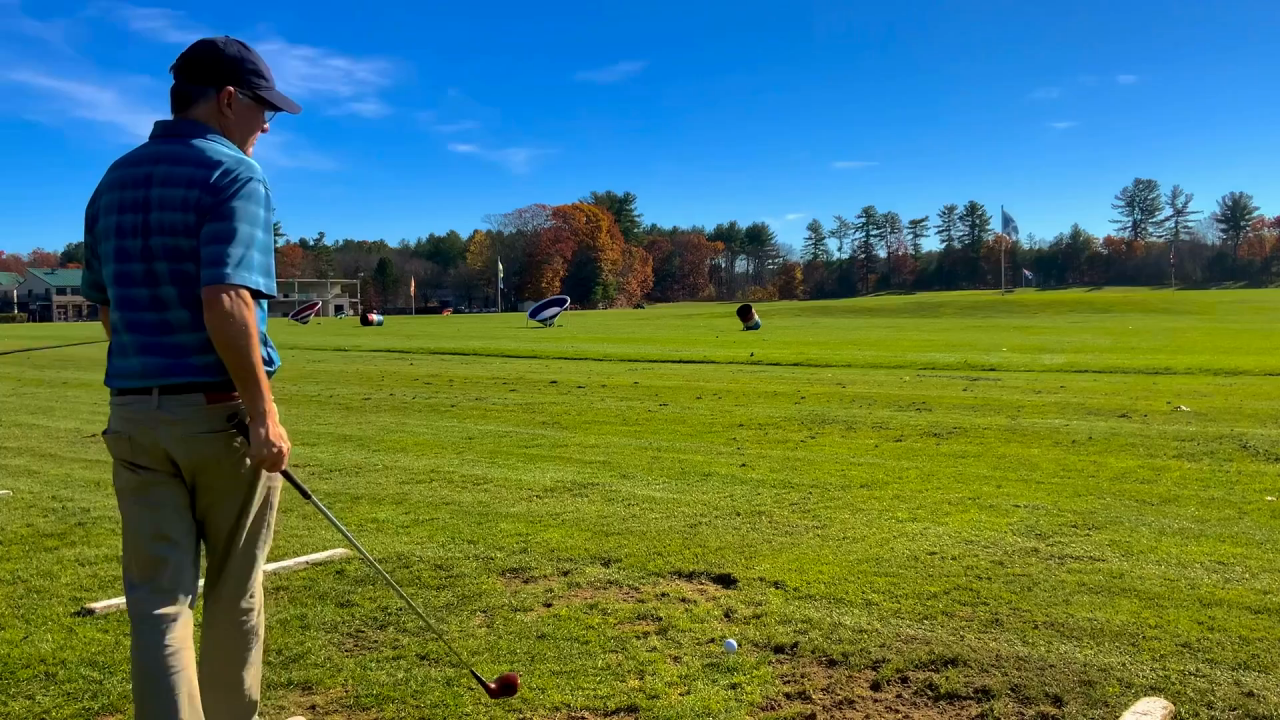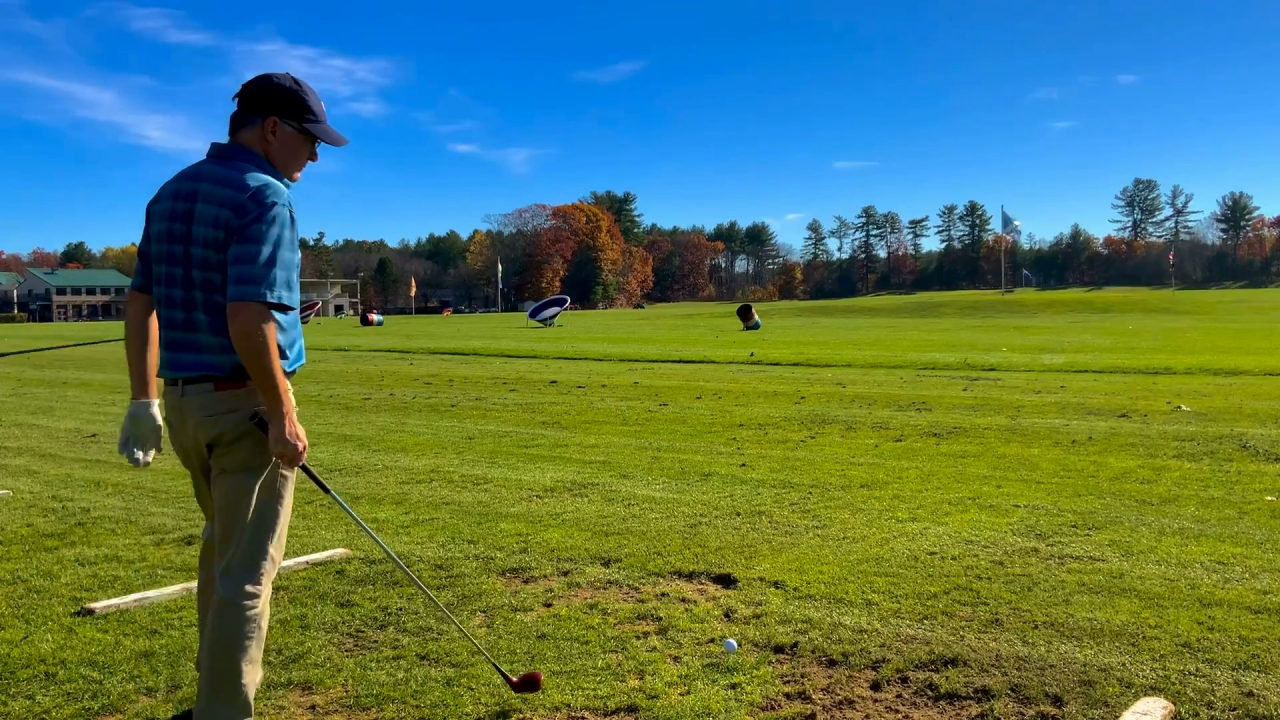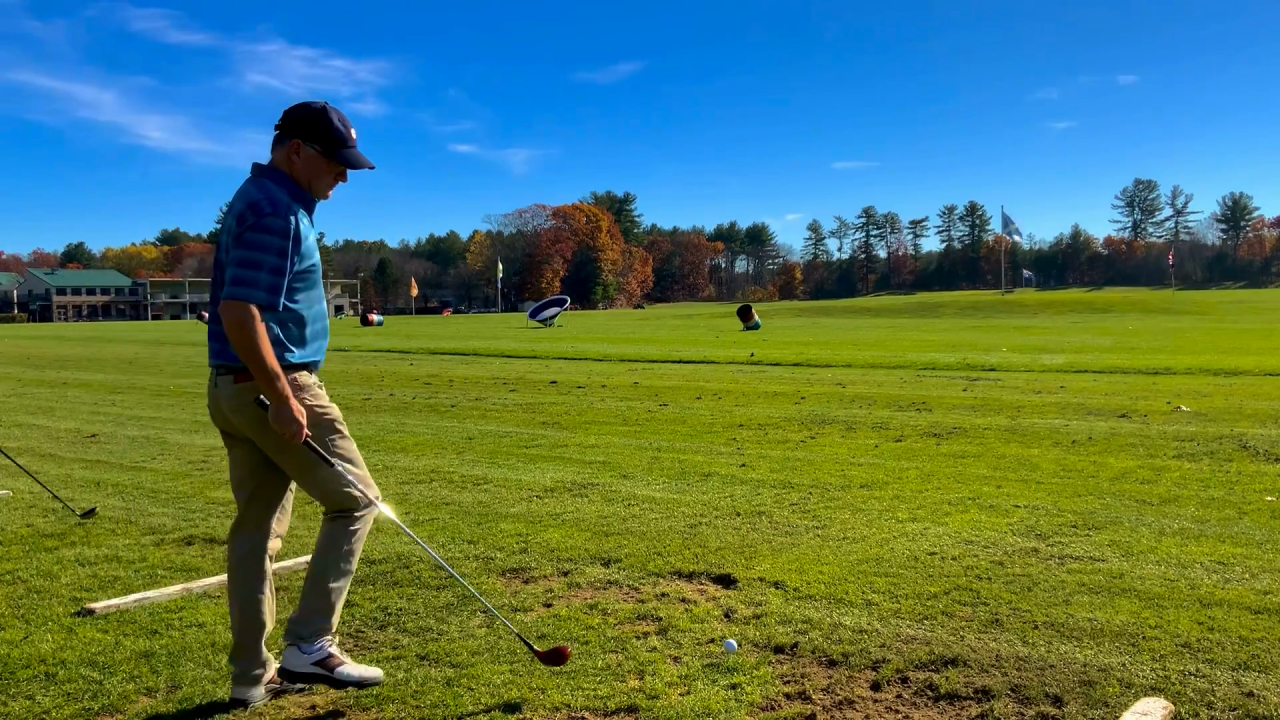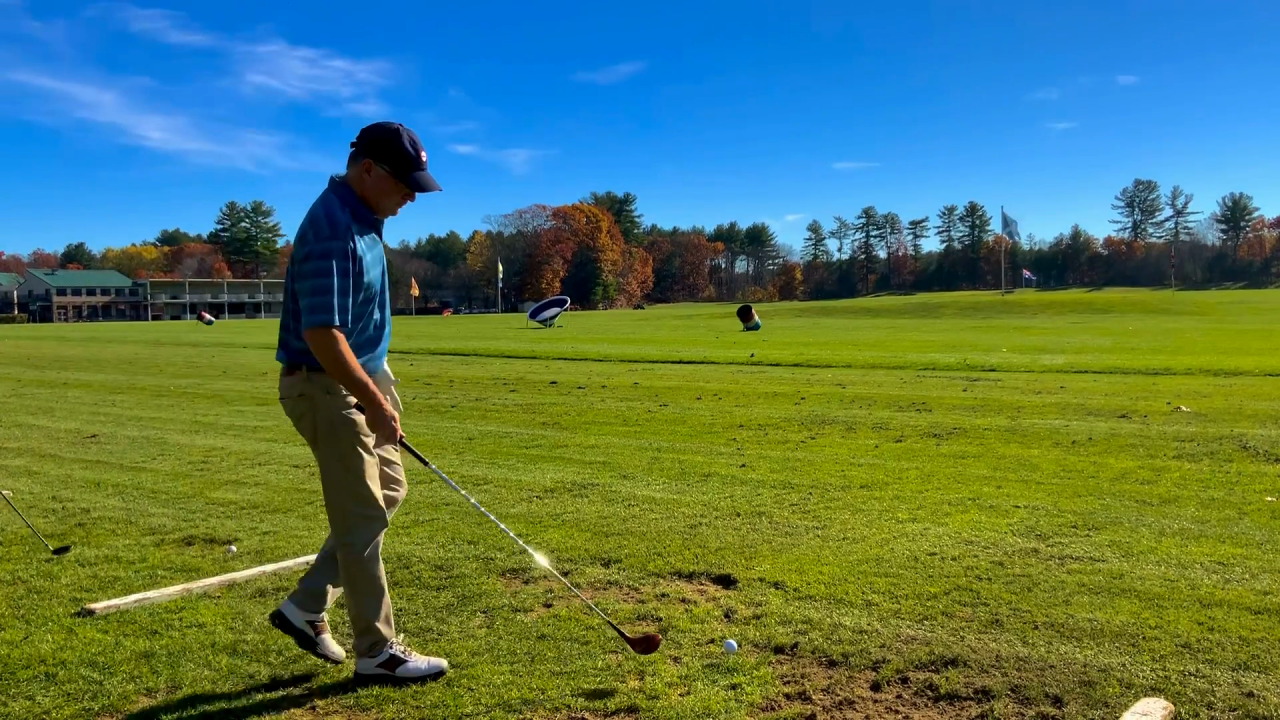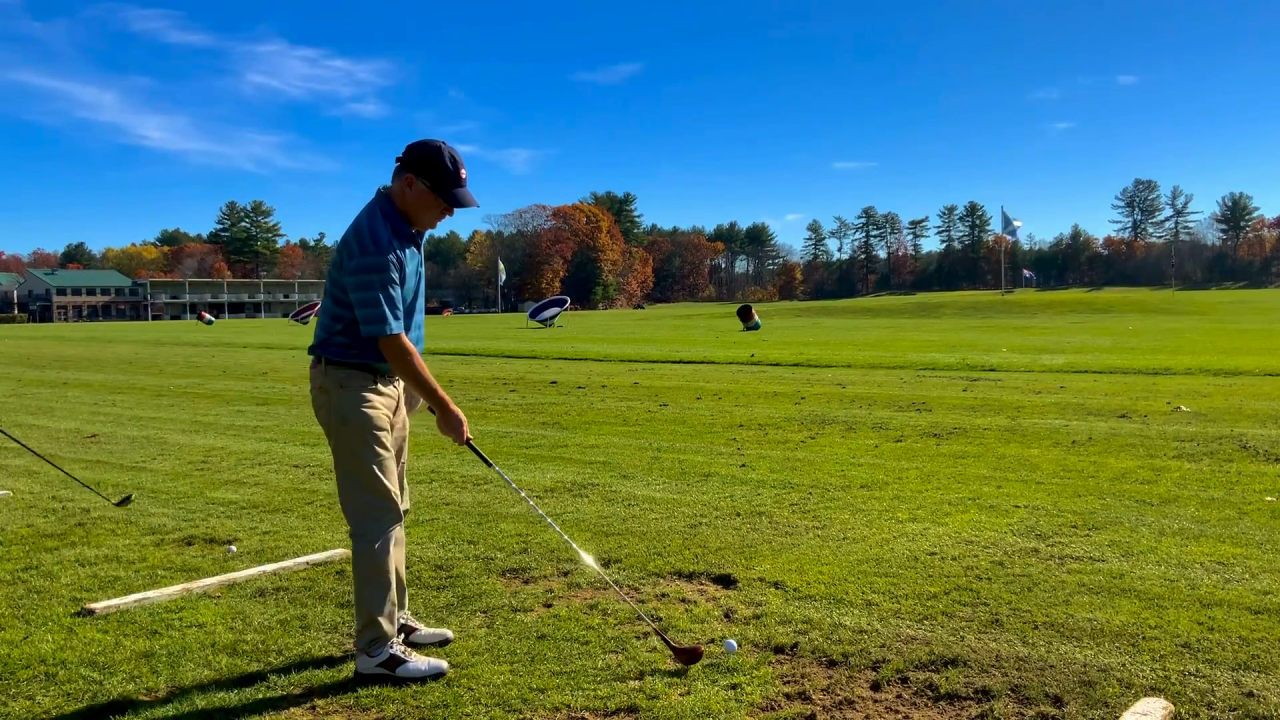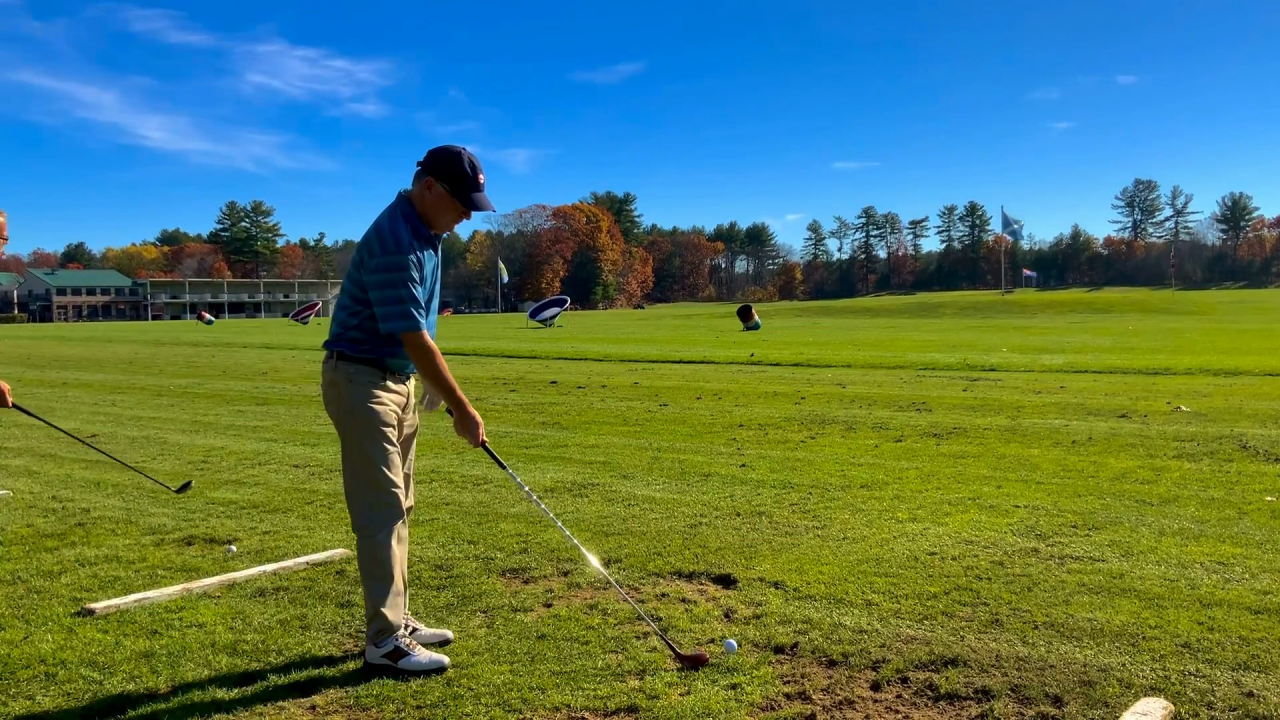
dt=0.5s
person 1, frame 1
left shoulder: (113, 182)
right shoulder: (234, 175)
left elbow: (107, 309)
right elbow: (226, 305)
right wrist: (265, 416)
left hip: (135, 417)
right hip: (224, 412)
left knee: (159, 607)
right knee: (235, 592)
person 1, frame 2
left shoulder: (173, 192)
right shoulder: (264, 197)
left elbow: (140, 304)
right elbow: (248, 319)
left wrist: (143, 400)
right wrist: (285, 417)
left hip: (184, 401)
right hip: (245, 402)
left knee: (222, 545)
right knee: (244, 571)
person 1, frame 3
left shoulder: (266, 201)
right shoulder: (274, 212)
right elbow: (237, 313)
left wrist: (297, 374)
right wrist: (286, 396)
left hip: (237, 390)
right hip: (272, 390)
left knee: (256, 528)
right knee: (352, 502)
left ankle: (252, 672)
right ankle: (309, 644)
person 1, frame 4
left shoulder: (359, 217)
right shoulder: (334, 230)
right elbow: (321, 335)
left wrist: (376, 373)
right wrist: (375, 402)
left hip: (345, 384)
right hip: (326, 389)
left knee: (387, 490)
right knee: (362, 519)
left ankle: (306, 606)
right ankle: (376, 651)
person 1, frame 5
left shoulder: (406, 228)
right shoulder: (374, 243)
right elbow: (391, 340)
left wrist: (412, 382)
right wrist: (445, 407)
left hip: (385, 382)
right hip: (350, 384)
left knee: (392, 509)
right knee: (377, 513)
left ankle: (392, 619)
right ankle: (375, 648)
person 1, frame 6
left shoulder: (426, 231)
right shoulder: (394, 243)
right elbow: (415, 340)
left wrist: (433, 380)
right wrist: (463, 409)
left hip: (396, 380)
right hip: (361, 381)
left knee: (397, 507)
right knee: (381, 509)
left ankle: (396, 620)
right ankle: (384, 639)
